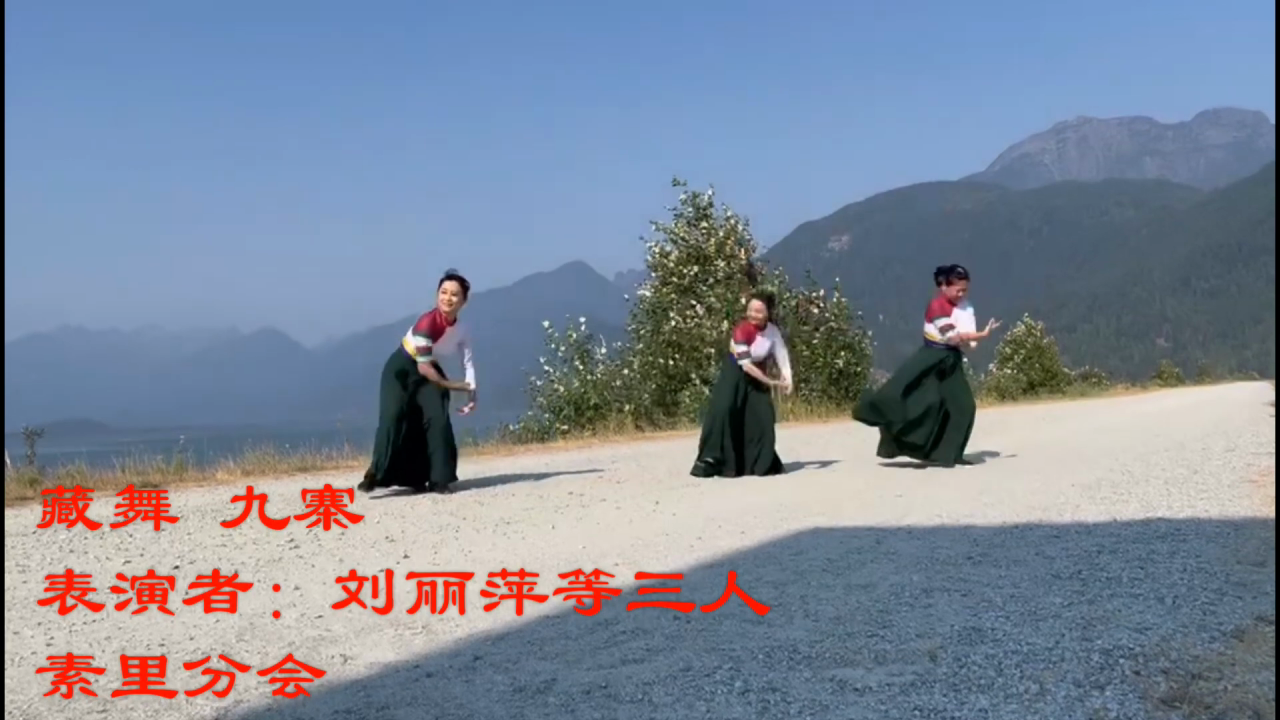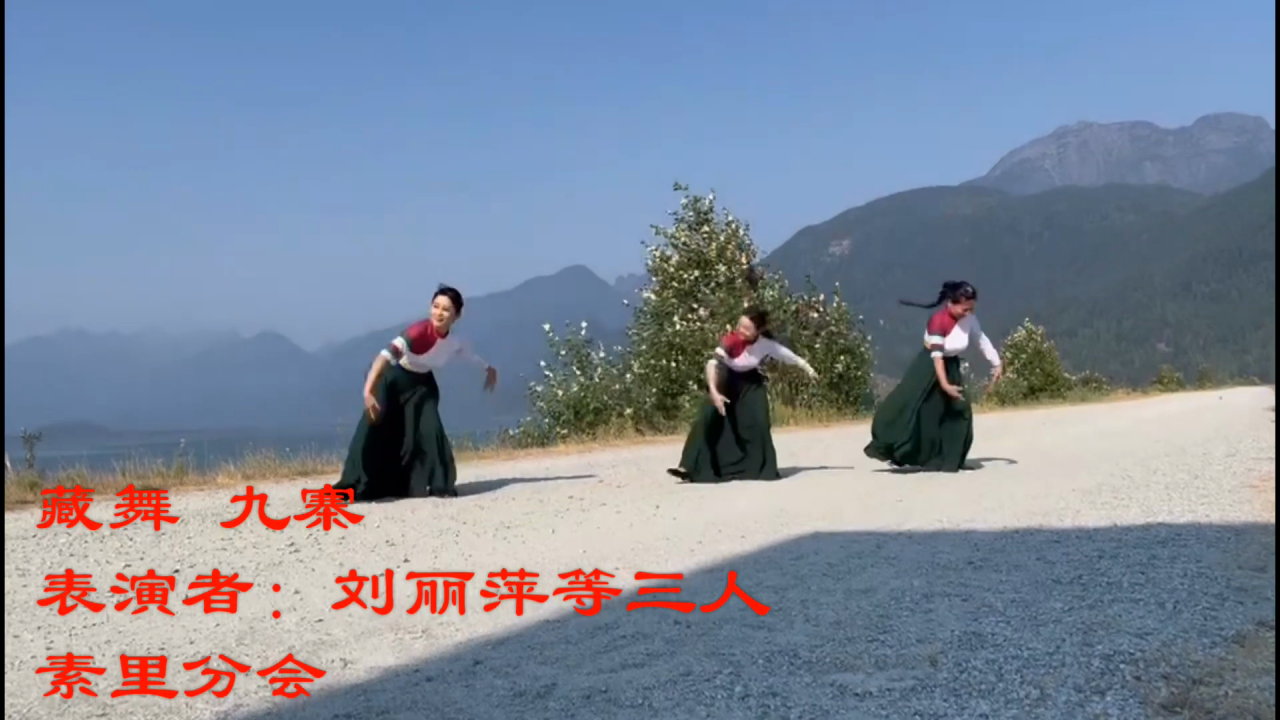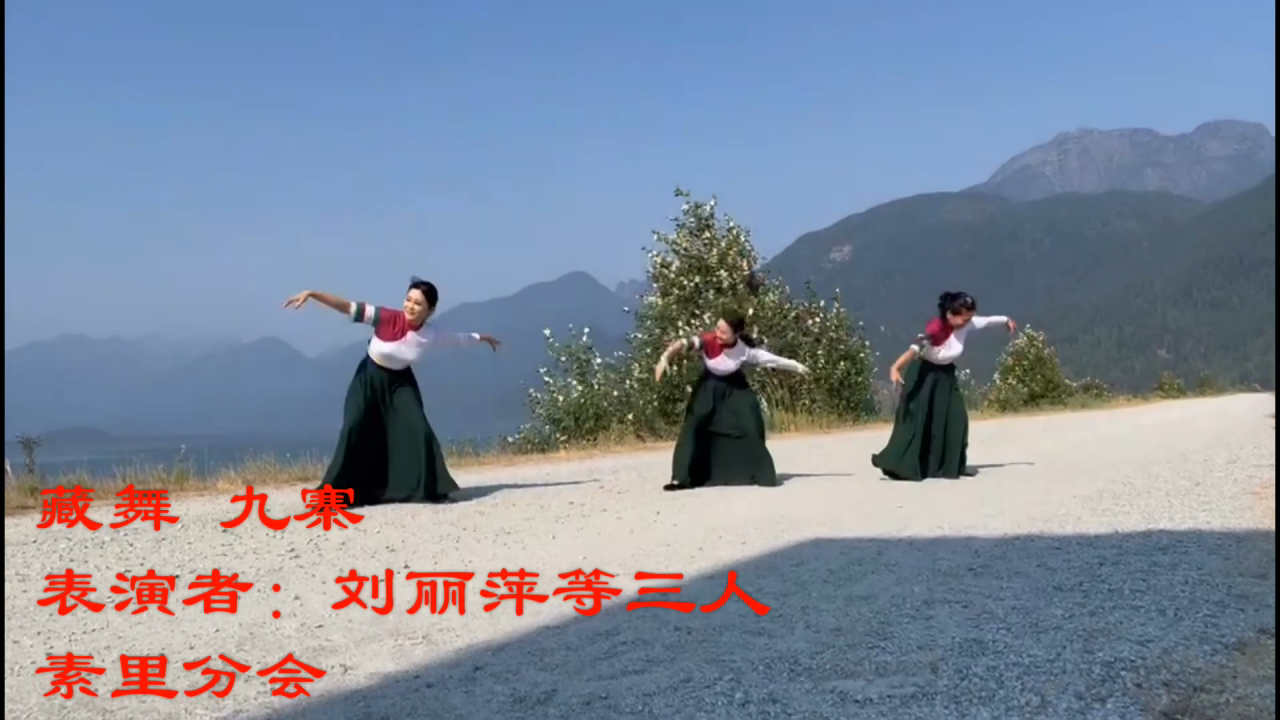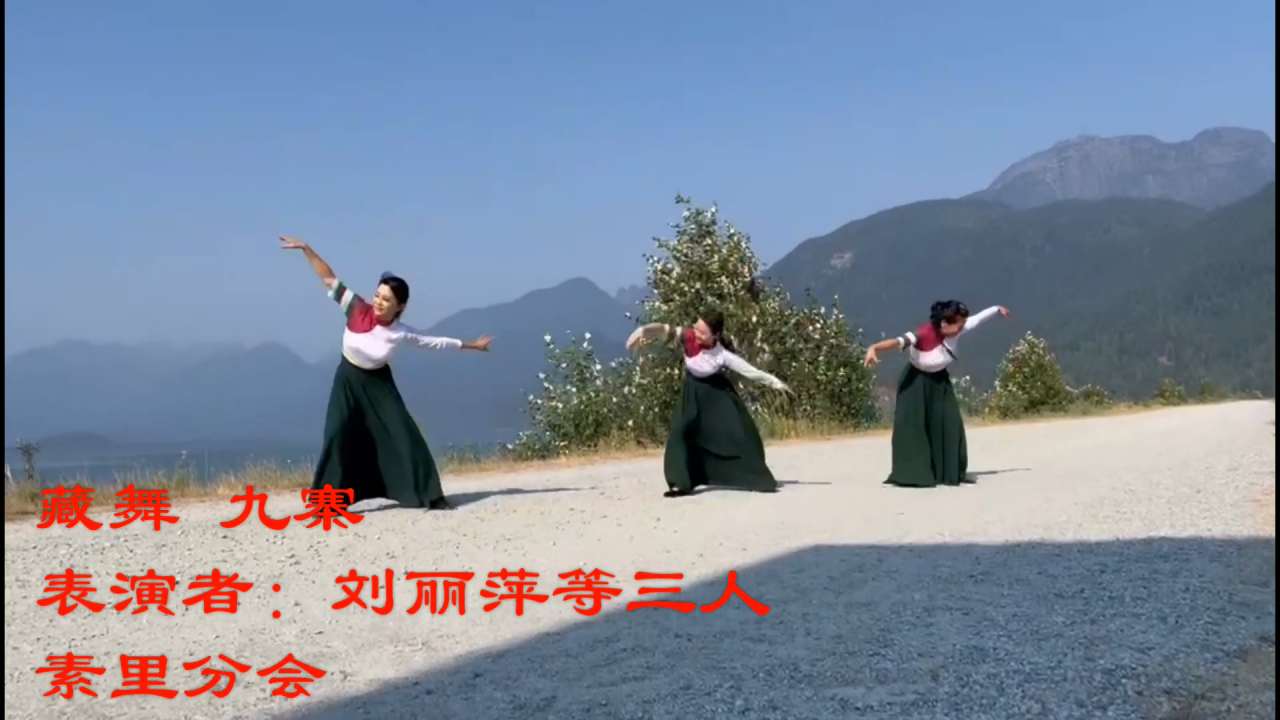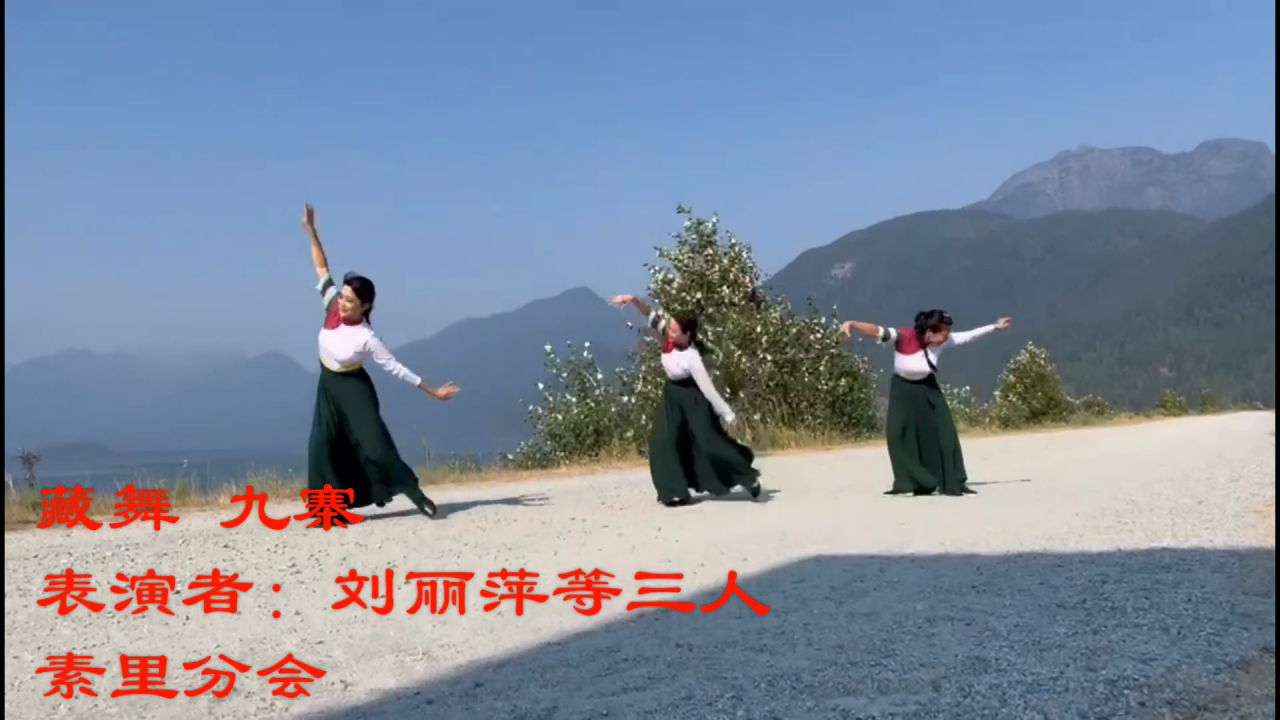
dt=0.2s
person 1, frame 1
left shoulder: (461, 331)
right shoulder: (427, 322)
left elbow: (468, 362)
right elbow: (422, 365)
left wrist: (472, 392)
right wrist: (450, 386)
left hip: (429, 376)
right hip: (400, 372)
left knee: (437, 420)
right knee: (394, 416)
left ankle: (437, 478)
right ankle: (377, 474)
person 1, frame 2
left shoulder: (454, 343)
right shoulder: (417, 332)
left elbow: (470, 356)
right elbow: (386, 357)
left wrist: (488, 368)
right wrist: (368, 390)
left hip: (422, 385)
right hip: (393, 380)
left knee: (430, 429)
right knee: (372, 427)
left ankle: (438, 483)
right ankle: (353, 486)
person 1, frame 3
left shoulder: (429, 336)
right shoulder: (386, 318)
left elbow: (457, 339)
right elbow: (347, 307)
left wrist: (483, 338)
right wrist: (311, 293)
left hip: (400, 383)
right hip: (369, 379)
left knee: (418, 431)
right knee: (354, 431)
left ankle: (429, 488)
right ankle: (337, 491)
person 1, frame 4
left shoulder: (401, 334)
right shoulder: (357, 309)
left elbow: (435, 341)
right elbow: (329, 279)
left wrist: (470, 345)
right wrist: (306, 250)
left hip: (378, 385)
right hip: (346, 381)
left knee: (404, 437)
right knee: (336, 437)
left ankle: (429, 495)
person 1, frame 5
left shoulder: (366, 338)
right shoulder: (333, 309)
left elbow: (395, 368)
right elbow: (322, 269)
left wrist: (431, 391)
right wrist: (311, 230)
left hip: (354, 388)
right hip: (328, 384)
left knee: (373, 445)
right knee: (322, 447)
left ankle: (415, 493)
person 2, frame 1
left shoulder: (965, 306)
right shoulder: (937, 306)
left elbow: (970, 338)
right elbow: (952, 336)
left wrist: (972, 340)
right wrist: (979, 335)
left hip: (952, 361)
right hip: (931, 357)
left knee: (964, 405)
right knee: (904, 391)
left ankle: (950, 454)
person 2, frame 2
left shoulder: (969, 319)
right shoulder: (939, 320)
left elbow: (982, 340)
right elbow: (936, 354)
left wrist: (996, 362)
right wrist: (944, 383)
left hip: (951, 367)
right hip: (928, 366)
left knee: (960, 412)
right knee: (909, 406)
left ankle: (951, 459)
right ankle: (893, 451)
person 2, frame 3
left shoulder: (965, 323)
right shoulder: (935, 328)
left elbow: (985, 320)
right elbow: (914, 348)
left wrist: (1006, 320)
right wrist: (895, 368)
left hip: (946, 374)
right hip: (923, 374)
left knee: (955, 418)
right knee: (913, 418)
left ankle: (952, 466)
right ankle: (903, 466)
person 2, frame 4
left shoulder: (956, 331)
right shoulder: (924, 334)
left elbow: (976, 318)
right elbow: (899, 341)
left wrist: (997, 309)
right wrist: (874, 348)
left hip: (940, 381)
right hip: (915, 381)
left knee: (950, 424)
right knee: (909, 426)
left ankle: (953, 473)
right ankle: (909, 475)
person 2, frame 5
left shoulder: (942, 341)
right shoulder: (905, 338)
left elbow: (967, 336)
right elbow: (877, 331)
left wrist: (994, 327)
right wrist: (851, 324)
left hip: (926, 392)
right hip: (902, 390)
left knee: (944, 432)
right knee: (898, 435)
left ankle: (954, 483)
right ankle: (909, 482)
person 3, frame 1
left shoulder: (773, 331)
right shoulder: (742, 330)
left elbow: (781, 357)
right elbow: (745, 364)
left wrist: (787, 378)
right wrist: (770, 382)
left hip: (755, 377)
right hip: (733, 375)
left knee: (763, 416)
right knee: (722, 411)
left ankle: (762, 464)
right ankle: (711, 458)
person 3, frame 2
left shoulder: (766, 344)
right shoulder: (730, 340)
left elbow: (786, 356)
right elbow: (713, 362)
left wrist: (806, 367)
right wrist: (714, 391)
left hip: (750, 384)
right hip: (726, 380)
left knee: (758, 423)
right knee: (708, 419)
left ankle: (763, 468)
right ankle: (687, 468)
person 3, frame 3
left shoulder: (746, 350)
right shoulder: (708, 340)
left elbow: (773, 359)
right elbow: (683, 342)
left wrist: (796, 366)
right wrist: (664, 357)
left hip: (735, 388)
right hip: (709, 386)
left knee: (748, 427)
right knee: (693, 426)
left ankle: (760, 473)
right ankle: (681, 477)
person 3, frame 4
left shoulder: (723, 355)
right shoulder: (689, 336)
left elbow: (750, 371)
right elbow: (664, 329)
left wrist: (774, 382)
right wrist: (642, 330)
left hip: (718, 392)
right hip: (693, 389)
left knee: (739, 432)
right knee: (680, 432)
left ankle: (763, 480)
right ankle: (680, 484)
person 3, frame 5
left shoulder: (692, 358)
right shoulder: (669, 338)
left elbow: (708, 389)
right elbow: (651, 314)
left wrist: (727, 415)
right wrist: (633, 300)
left hip: (692, 396)
right hip: (672, 393)
left knee: (709, 443)
right knee: (662, 443)
left ankle: (748, 477)
right ankle: (677, 492)
